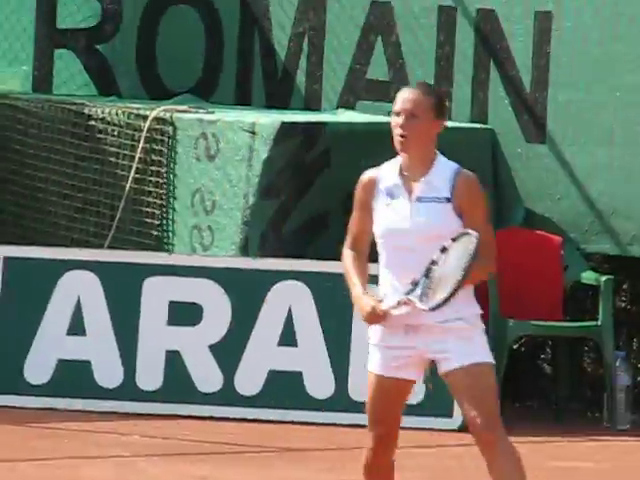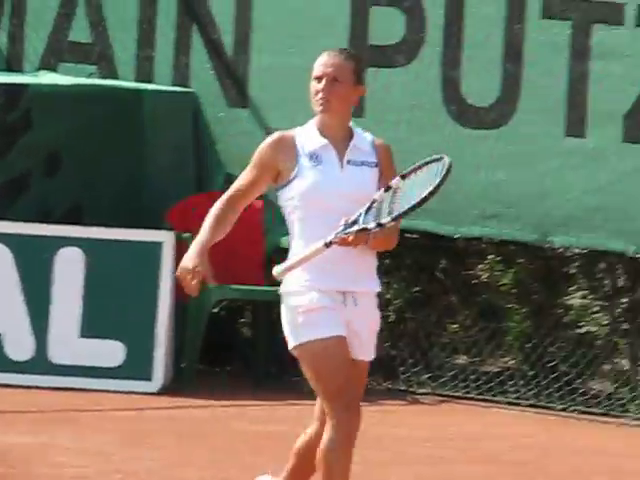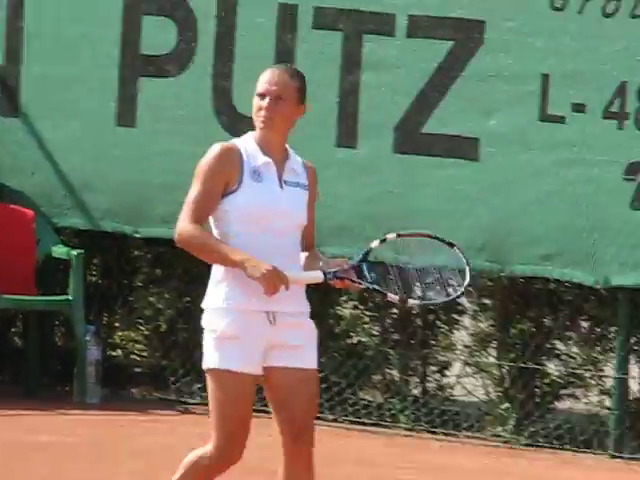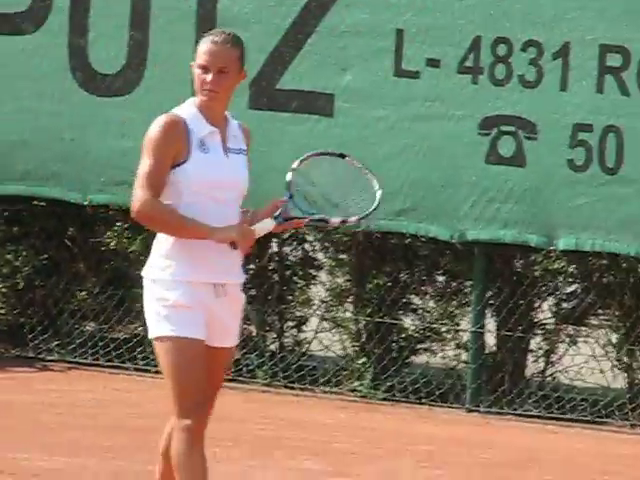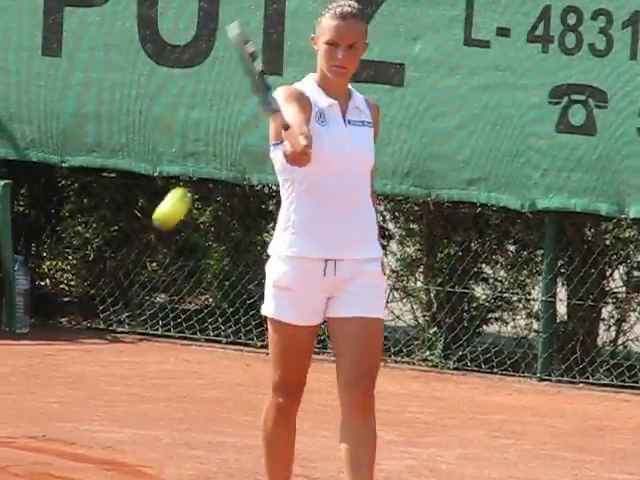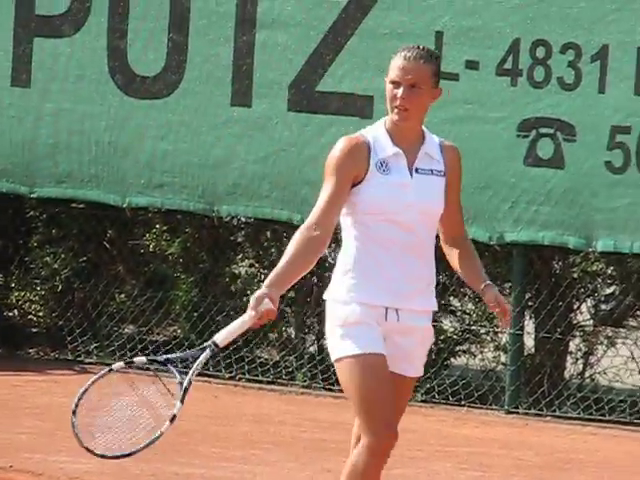
dt=0.5s
person 1, frame 1
left shoulder: (462, 184)
right shoulder: (373, 182)
left elbow: (489, 258)
right elbow: (352, 248)
right wrist: (361, 297)
left hip: (455, 325)
right hip: (395, 328)
left knee: (488, 430)
right knee: (380, 442)
person 1, frame 2
left shoulder: (378, 152)
right shoulder: (283, 146)
left elbow: (389, 236)
right elbow: (231, 201)
left wrist: (365, 235)
right wrist: (198, 248)
left hip: (361, 299)
right hip: (309, 295)
left knee: (331, 422)
right knee: (343, 417)
person 1, frame 3
left shoulder: (305, 172)
right shoulder: (225, 156)
right elbow: (186, 231)
left wrist: (324, 266)
right wrist: (247, 261)
left hip: (291, 319)
right hip: (234, 315)
left knee: (300, 440)
person 1, frame 4
left shoulder: (241, 134)
right shoulder: (169, 128)
right elbow: (143, 207)
left wrist: (261, 220)
right wrist: (218, 232)
left hip: (226, 289)
right hip: (175, 287)
left knee: (196, 417)
right knee: (190, 419)
person 1, frame 5
left shoulder: (369, 111)
right shoulder: (291, 98)
right elbow: (298, 149)
left wrist: (377, 261)
right wrist: (296, 143)
left hip: (359, 266)
right hip: (298, 262)
left knee: (359, 399)
right knee: (287, 395)
person 1, frame 6
left shoulder: (447, 157)
right shoulder: (354, 150)
left elbow: (454, 239)
right elbow: (317, 228)
left wrist: (487, 288)
right wrist: (272, 289)
left hip: (413, 317)
right hip: (356, 309)
left knee: (369, 439)
right knee: (378, 438)
